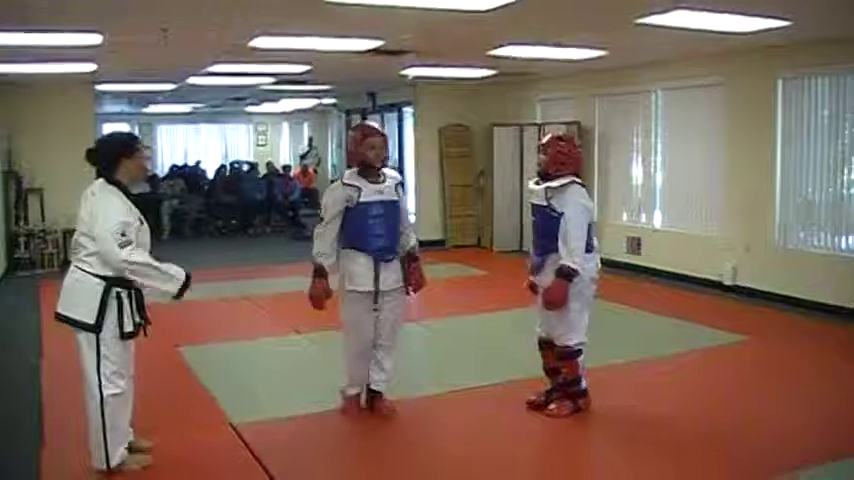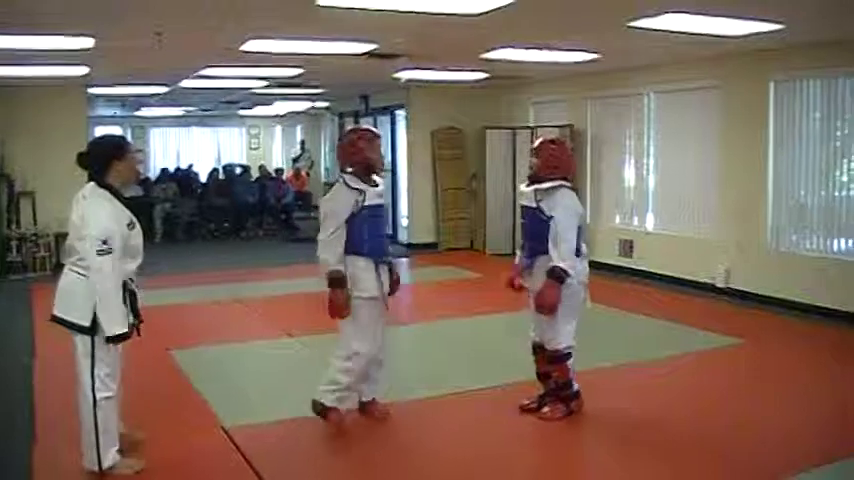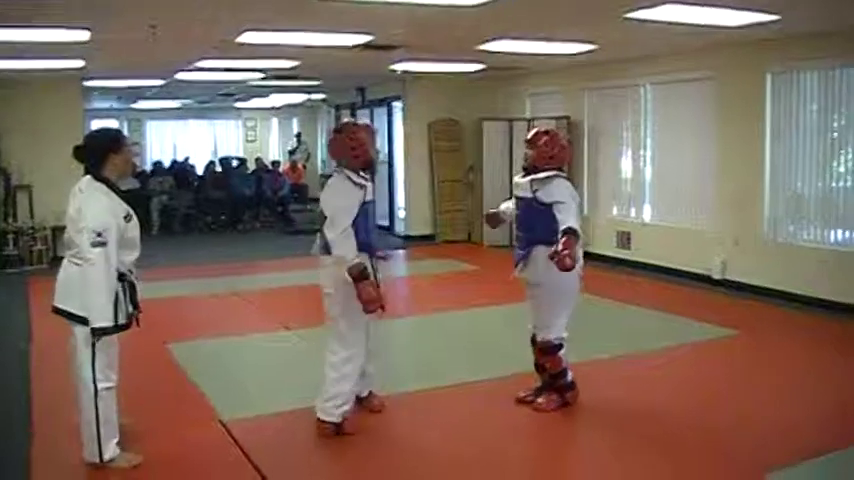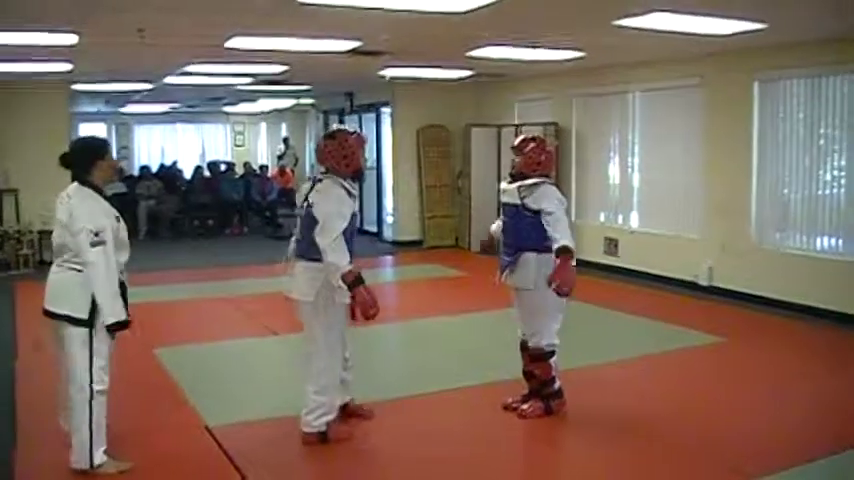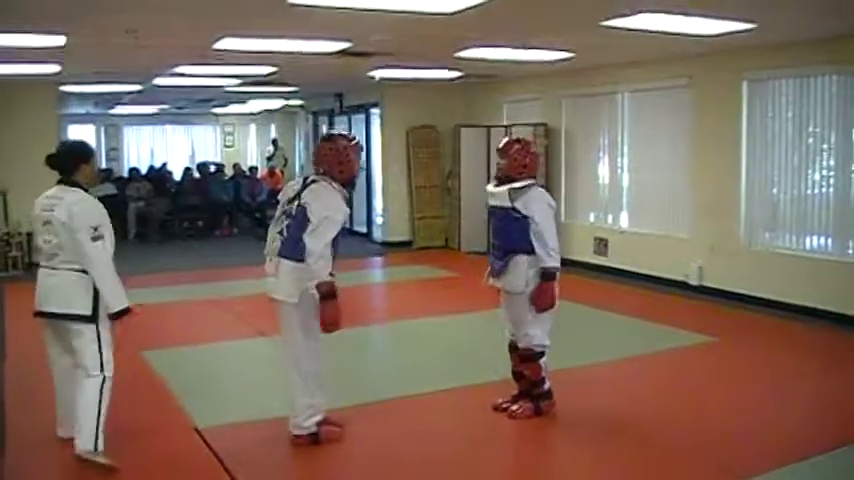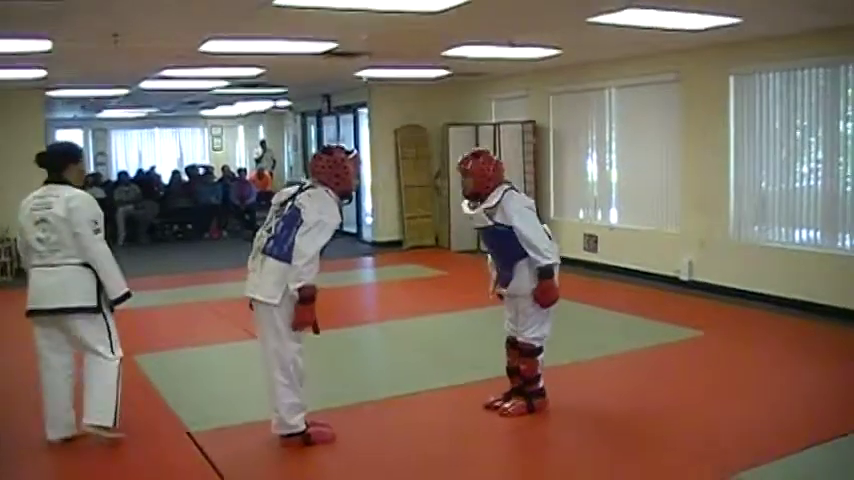
dt=0.2s
person 1, frame 1
left shoulder: (103, 193)
right shoulder: (109, 205)
right elbow: (127, 258)
right wrist: (176, 278)
left hip: (101, 295)
right hip: (100, 301)
left knee: (120, 372)
right knee: (107, 378)
left ankle: (121, 436)
right ankle: (111, 456)
person 1, frame 2
left shoulder: (96, 196)
right shoulder: (102, 209)
right elbow: (102, 271)
right wrist: (114, 323)
left hip: (88, 297)
right hip: (93, 302)
left knee: (106, 373)
right knee: (99, 379)
left ankle: (108, 436)
right ankle: (102, 458)
person 1, frame 3
left shoulder: (91, 188)
right shoulder: (99, 202)
right elbow: (99, 262)
right wrist: (102, 317)
left hip: (86, 288)
right hip: (93, 293)
left knee: (96, 367)
right knee: (97, 371)
left ankle: (101, 426)
right ankle: (102, 451)
person 1, frame 4
left shoulder: (73, 195)
right shoulder: (90, 205)
right elbow: (99, 263)
right wrist: (114, 313)
left hip: (68, 291)
right hip: (85, 298)
left knee: (76, 369)
right knee: (90, 375)
left ankle: (77, 428)
right ankle: (89, 457)
person 1, frame 5
left shoulder: (44, 201)
right shoulder: (84, 204)
right elbow: (97, 258)
right wrist: (117, 303)
left hip: (50, 291)
right hip: (80, 294)
left knee: (64, 365)
right knee: (96, 367)
left ankle: (70, 427)
right ankle: (89, 444)
person 1, frame 6
left shoulder: (29, 203)
right shoulder: (79, 200)
left elbow: (25, 250)
right elbow: (96, 250)
right wrist: (117, 290)
left hip: (41, 289)
right hip: (78, 287)
left knee: (54, 361)
right knee: (105, 352)
left ankle: (59, 429)
right ankle: (99, 420)
person 2, frame 1
left shoulder: (394, 182)
right shoulder: (343, 189)
left elbow: (404, 227)
right elbow: (325, 234)
left wrist: (413, 262)
right wrist: (319, 277)
left hip: (391, 270)
right hip: (359, 271)
left knee: (387, 336)
right knee: (358, 337)
left ankle: (377, 390)
right ankle: (353, 390)
person 2, frame 2
left shoulder: (376, 186)
right shoulder: (343, 192)
right elbow: (330, 242)
left wrist: (389, 268)
right wrist: (337, 287)
left hip: (376, 272)
right hip: (355, 275)
left knee: (375, 344)
right knee: (361, 346)
left ankle: (367, 397)
right ankle: (327, 399)
person 2, frame 3
left shoulder: (357, 181)
right shoulder: (343, 187)
right elbow: (341, 239)
right wrist: (361, 280)
left hip: (359, 269)
right hip: (348, 275)
left knee: (360, 338)
right knee: (347, 344)
left ankle: (361, 390)
right ankle: (330, 415)
person 2, frame 4
left shoulder: (321, 187)
right shoulder: (336, 194)
right elbow: (332, 247)
right wrist: (358, 287)
left hip: (317, 276)
right hip: (321, 282)
left knee: (337, 345)
right knee: (324, 353)
left ankle: (341, 401)
right ankle: (316, 425)
person 2, frame 5
left shoulder: (301, 186)
right shoulder: (331, 198)
left elbow: (276, 230)
right elbow: (318, 251)
left wrist: (274, 265)
right wrist: (329, 299)
left hip: (287, 274)
right hip: (301, 281)
left knee: (307, 350)
right knee: (305, 353)
left ankle: (310, 413)
right ankle: (305, 427)
person 2, frame 6
left shoulder: (297, 192)
right shoulder: (325, 206)
left elbow: (265, 234)
right elbow: (305, 255)
right wrist: (306, 301)
left hip: (265, 276)
right hip: (280, 283)
left knee: (284, 354)
right knee: (285, 355)
left ankle: (292, 419)
right ankle: (293, 428)
person 3, frame 1
left shoulder: (573, 195)
right shoulder: (544, 190)
left elbow: (573, 244)
left wrist: (562, 281)
right wrist: (534, 273)
left hip: (569, 277)
right hip: (547, 273)
left knee: (567, 337)
right knee: (546, 335)
left ankle: (577, 394)
right ankle: (557, 388)
person 3, frame 2
left shoulder: (562, 198)
right shoulder: (536, 194)
left elbow: (564, 246)
left wrist: (554, 283)
right wrist: (518, 269)
left hip: (560, 280)
right hip: (538, 277)
left knee: (556, 339)
right knee: (540, 339)
left ankle: (569, 397)
right ankle: (551, 392)
person 3, frame 3
left shoulder: (558, 187)
right shoulder: (530, 184)
left elbow: (568, 217)
right elbow: (519, 210)
left wrist: (570, 239)
right wrist: (500, 213)
left hip: (556, 269)
right hip: (535, 267)
left knee: (550, 331)
right knee: (539, 330)
left ankle: (565, 388)
right ankle: (549, 384)
person 3, frame 4
left shoulder: (545, 193)
right shoulder: (515, 190)
left elbow: (560, 230)
left wrist: (564, 261)
right wrist: (495, 232)
left hip: (541, 275)
right hip: (522, 274)
left knee: (541, 337)
right knee: (527, 336)
left ankle: (552, 396)
right ankle: (535, 391)
person 3, frame 5
left shoulder: (534, 197)
right shoulder: (501, 193)
left elbow: (548, 243)
left wrist: (548, 282)
right wrist: (495, 271)
left hip: (529, 277)
right hip: (510, 277)
left knee: (531, 338)
right knee: (516, 337)
left ankle: (542, 397)
right ankle: (525, 391)
person 3, frame 6
left shoulder: (511, 203)
right shoulder: (481, 206)
left elbow: (538, 242)
left wrist: (547, 279)
right wrist: (499, 277)
left hip: (530, 276)
right hip: (512, 277)
left knee: (529, 335)
right knee: (514, 333)
left ankle: (534, 394)
right ankle: (517, 388)
